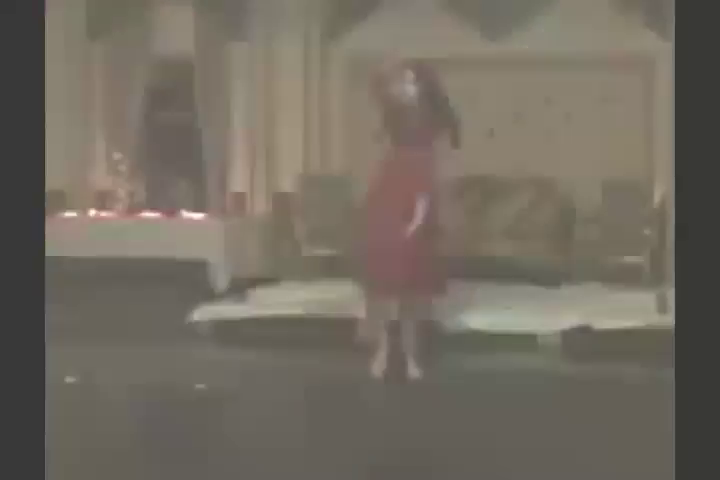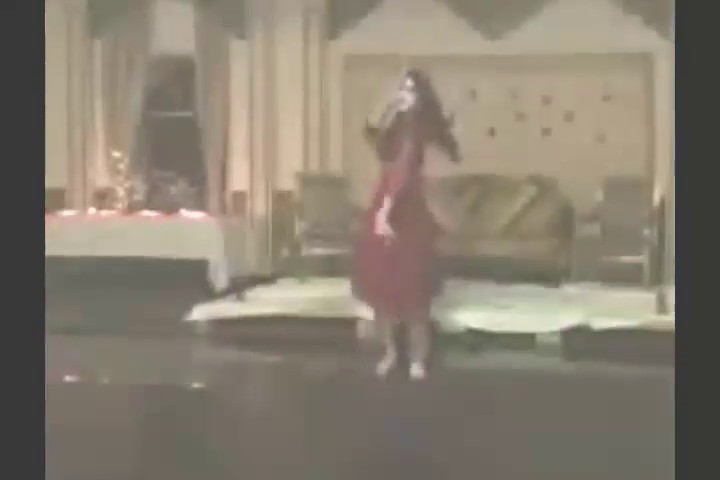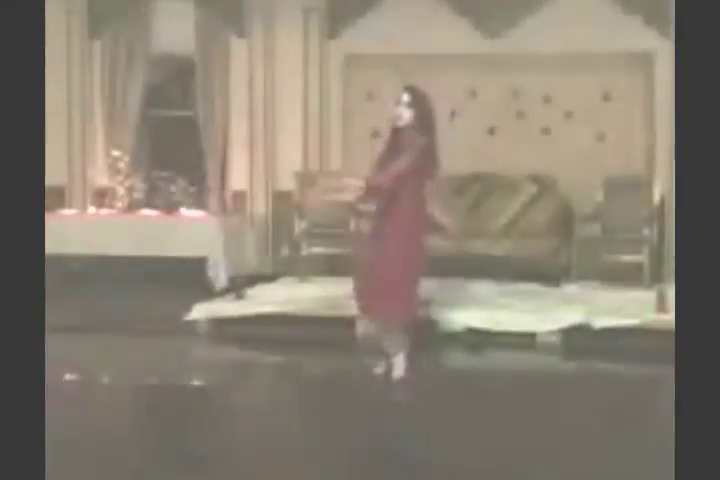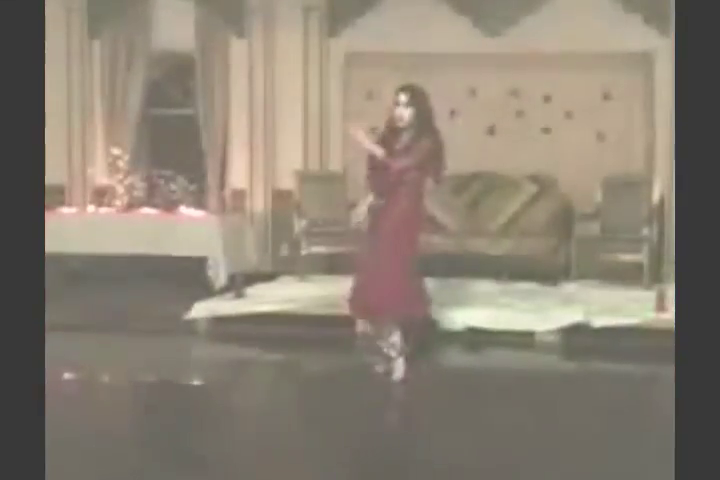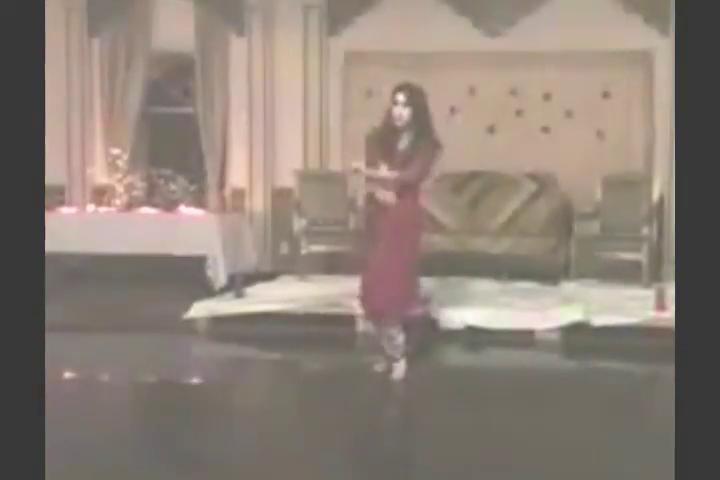
dt=0.2s
person 1, frame 1
left shoulder: (429, 120)
right shoulder: (395, 112)
left elbow: (426, 169)
right elbow: (379, 82)
left wrist: (422, 211)
right wrist: (398, 68)
left hip: (414, 200)
right hip: (386, 198)
left knee: (413, 280)
right knee: (381, 272)
left ankle: (410, 355)
right ankle: (380, 345)
person 1, frame 2
left shoulder: (414, 126)
right shoulder: (398, 125)
left elbow: (402, 171)
right elbow: (374, 136)
left wrist: (383, 214)
right wrist: (389, 109)
left hip: (406, 211)
right hip: (386, 206)
left knee: (409, 284)
right knee: (379, 282)
left ankle: (417, 357)
right ankle: (388, 350)
person 1, frame 3
left shoulder: (419, 142)
right shoulder: (397, 141)
left elbow: (390, 178)
left hip: (404, 221)
right hip: (385, 218)
left knee: (389, 287)
right knee: (374, 285)
left ankle: (397, 352)
right ankle: (390, 352)
person 1, frame 4
left shoulder: (426, 142)
right shoulder: (388, 139)
left elbow: (398, 167)
right elbow: (375, 177)
left wrist: (368, 145)
right wrist: (367, 201)
left hip: (404, 217)
right hip: (382, 216)
left knee: (382, 282)
right knee: (377, 283)
left ankle: (395, 354)
right ankle: (390, 350)
person 1, frame 5
left shoulder: (426, 143)
right shoulder: (378, 138)
left elbow: (412, 176)
right elbow: (368, 175)
left wrist: (371, 172)
right wrist: (378, 188)
left hip: (403, 217)
right hip: (378, 215)
left knee: (388, 283)
right knee: (376, 285)
left ankle: (397, 355)
right ankle: (390, 352)
